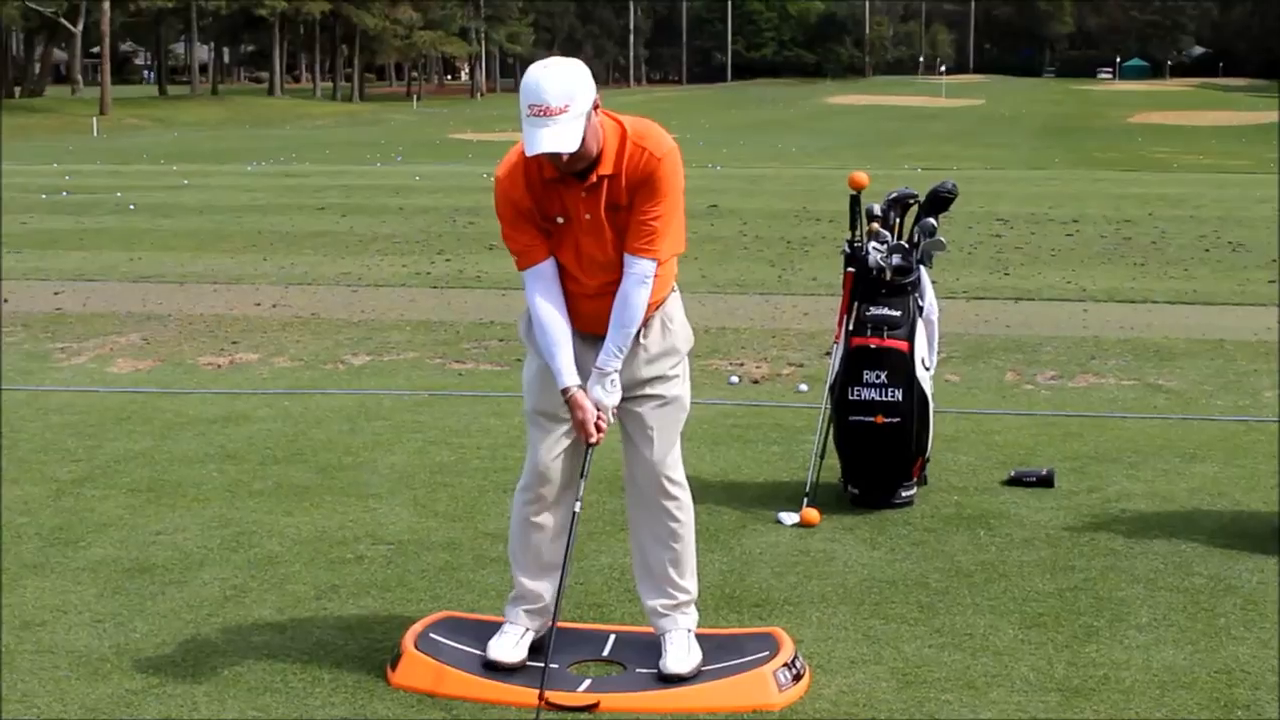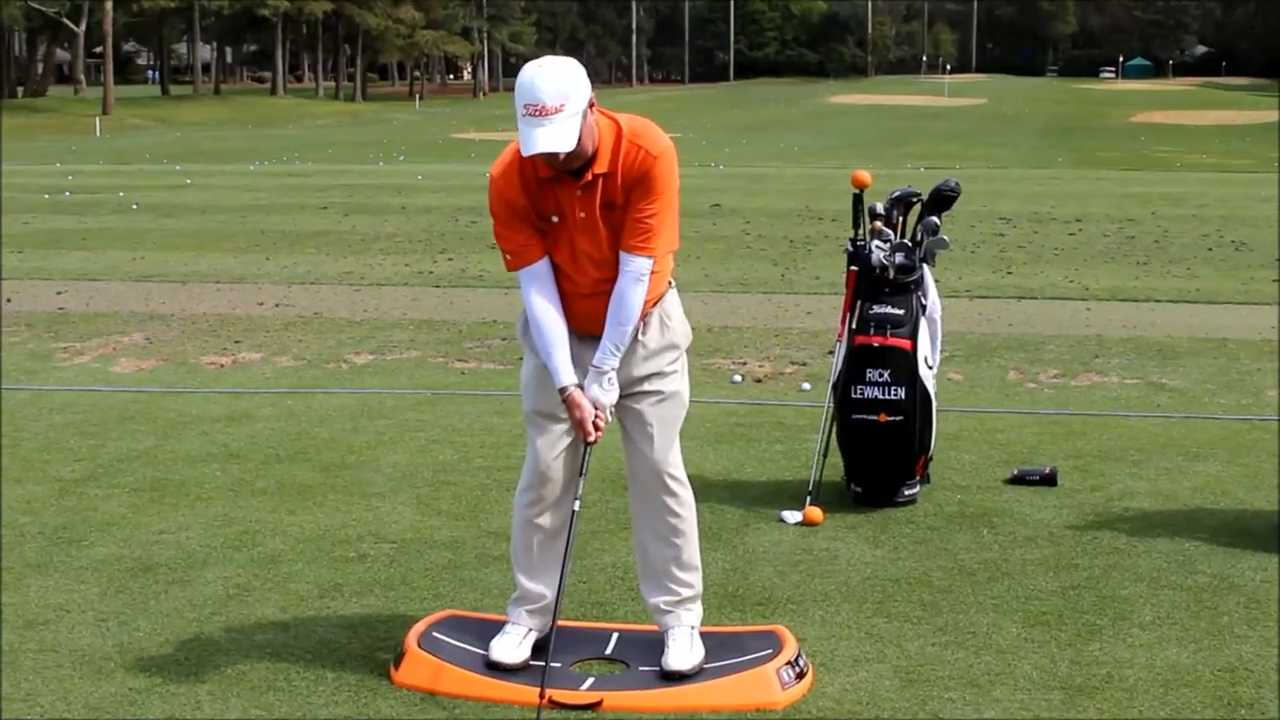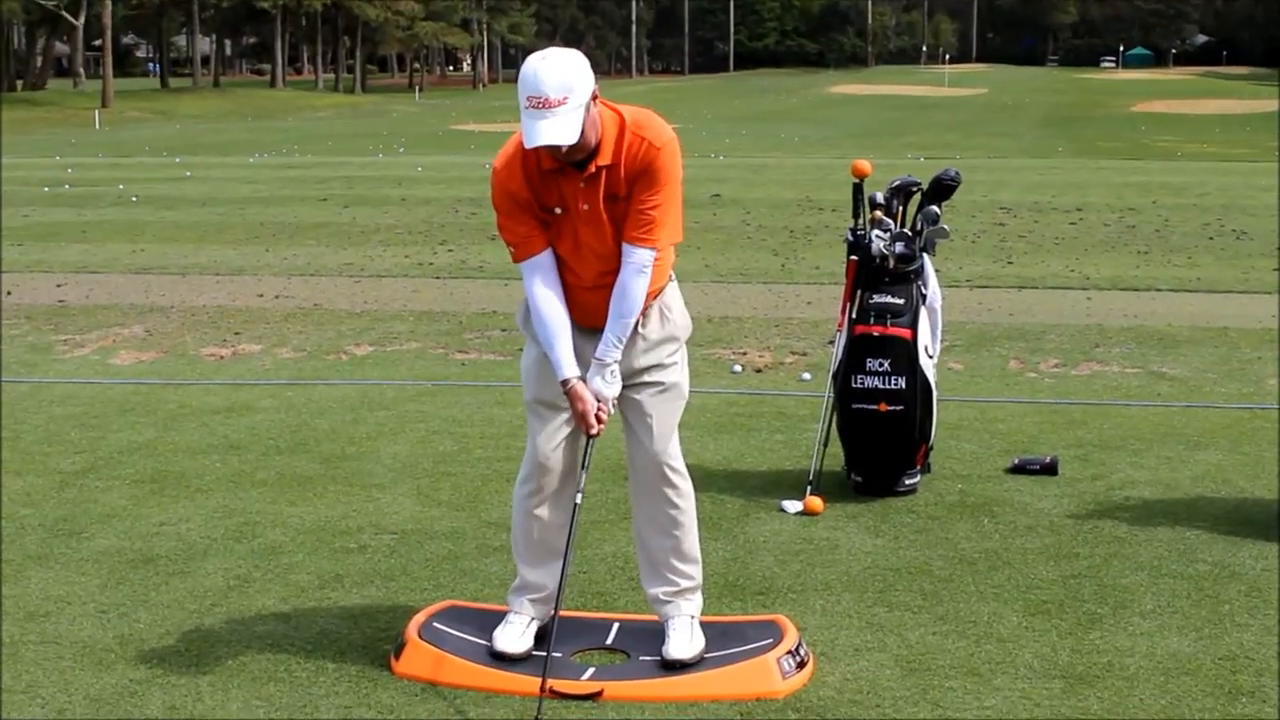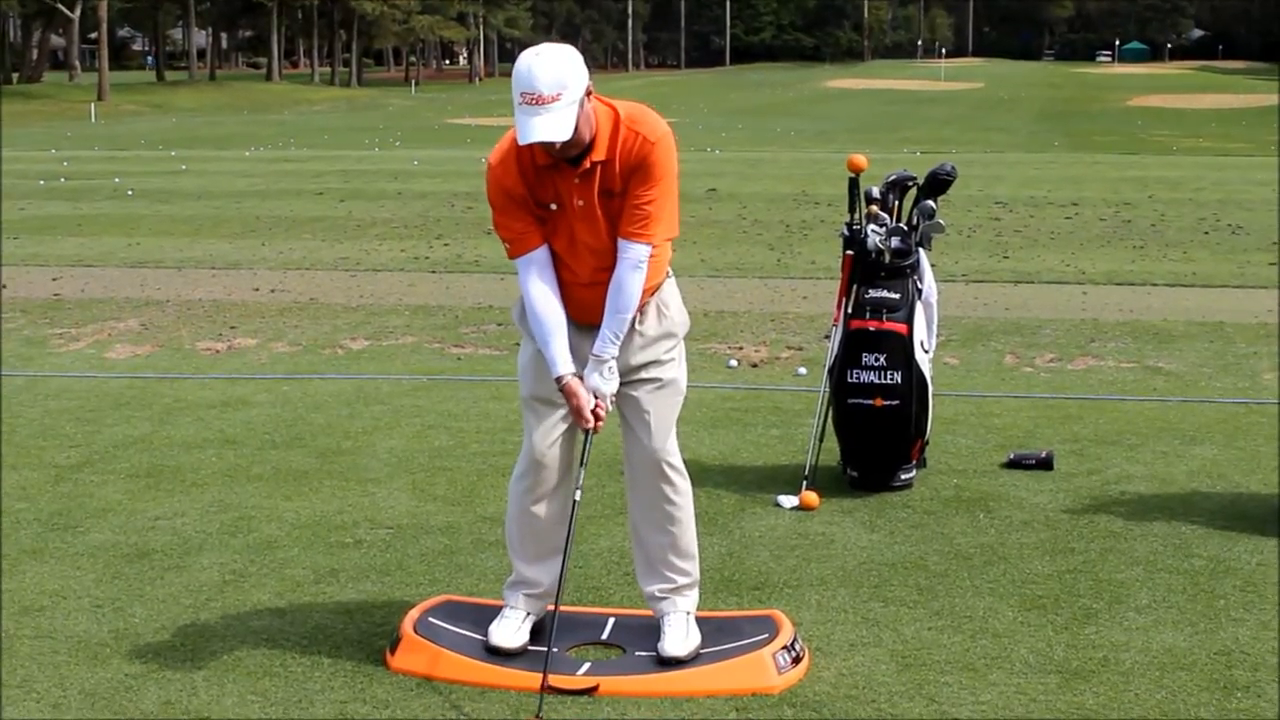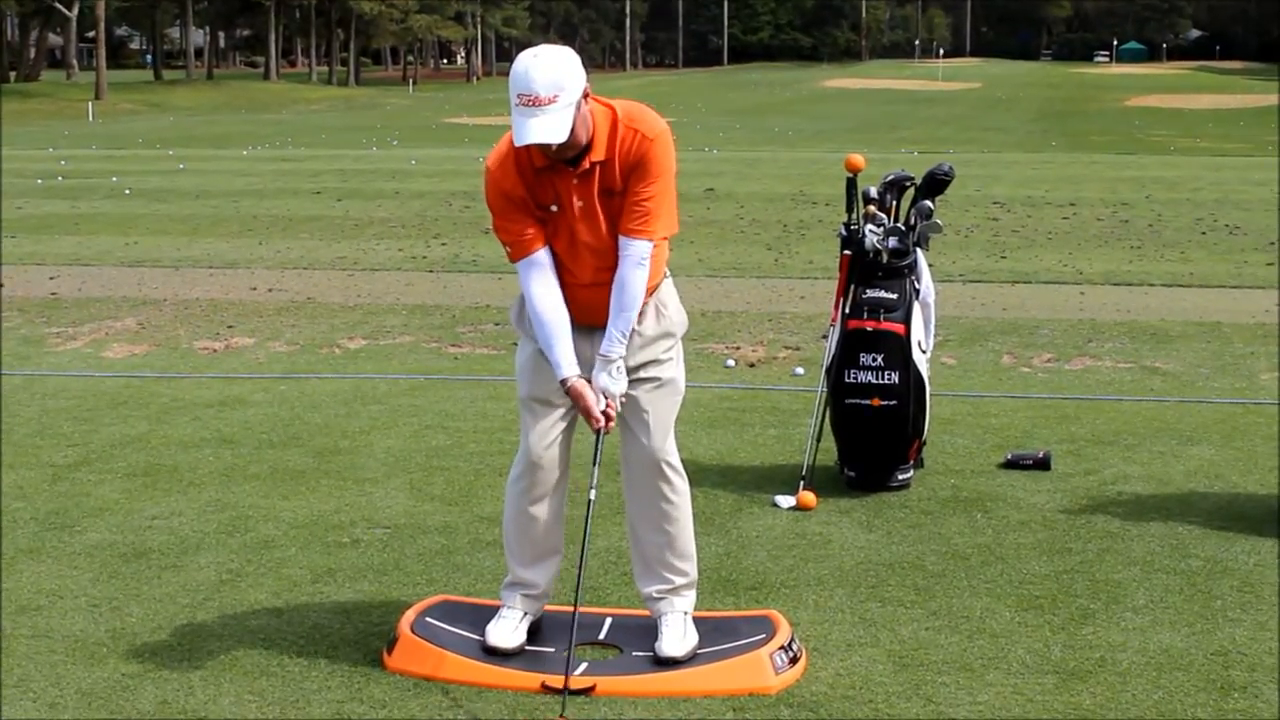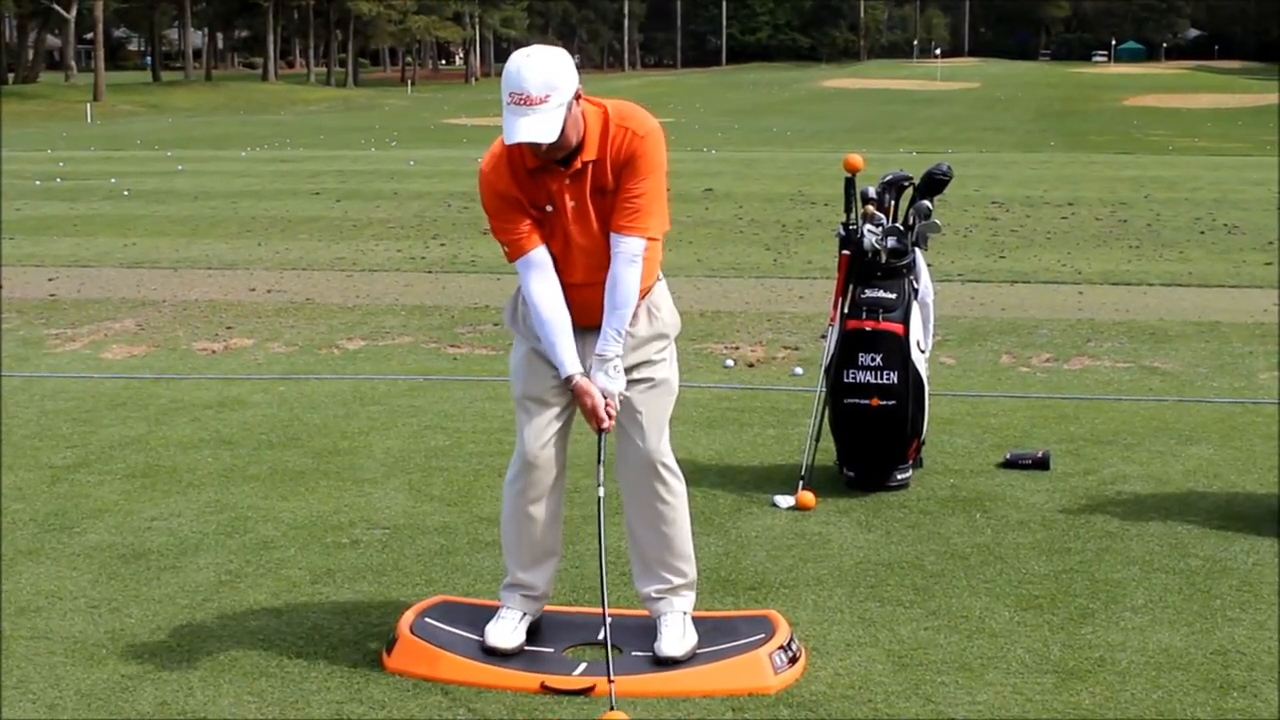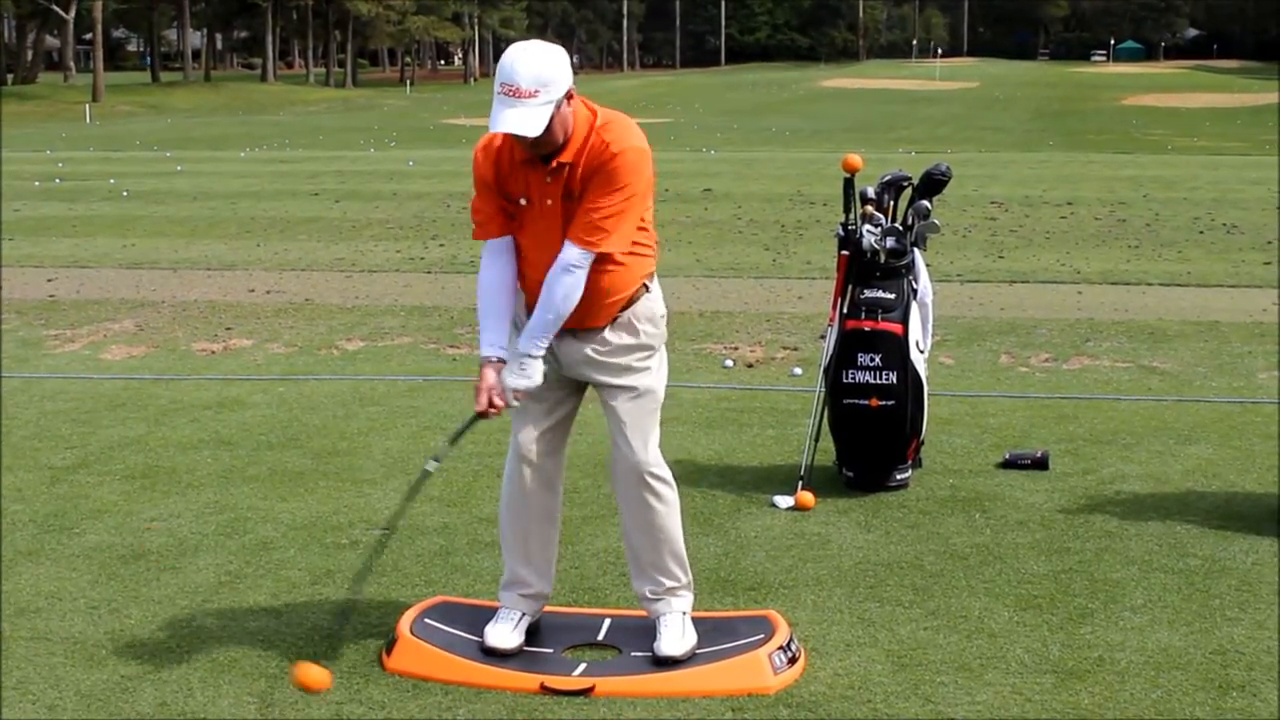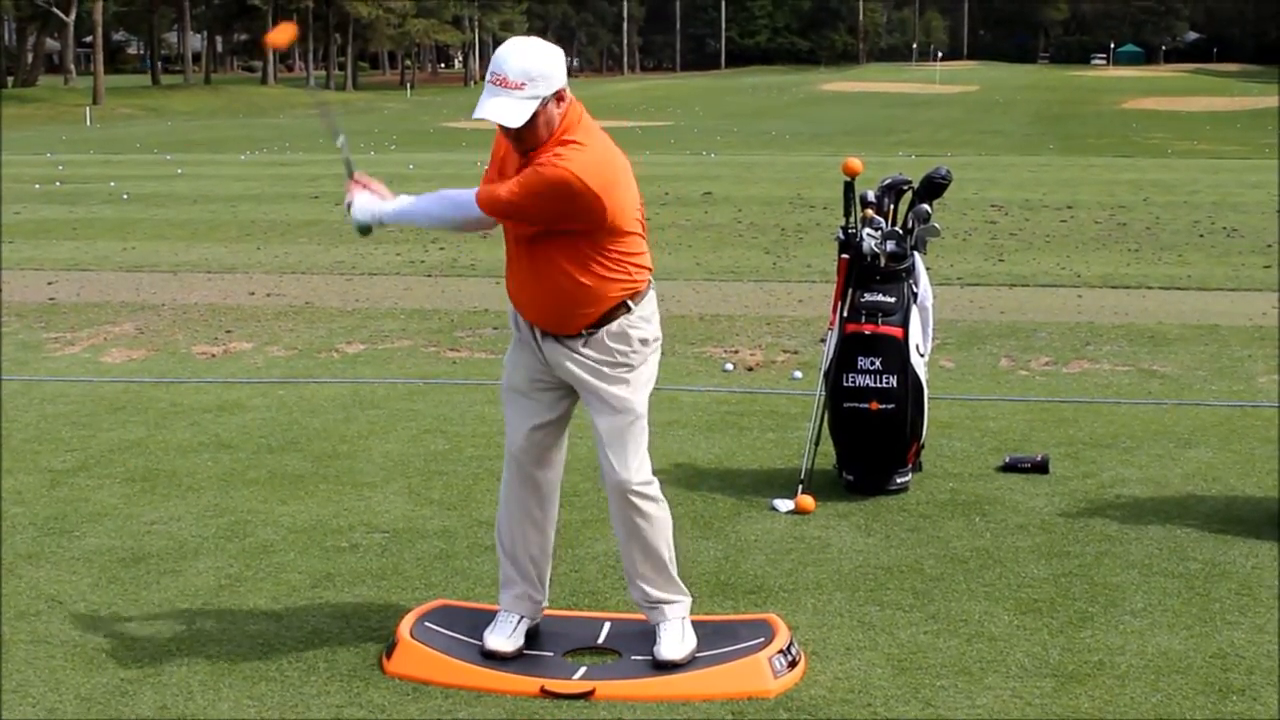
dt=0.3s
person 1, frame 1
left shoulder: (652, 152)
right shoulder: (514, 179)
left elbow: (640, 274)
right elbow: (542, 288)
left wrist: (608, 374)
right wrist: (570, 386)
left hip: (646, 330)
right hip: (560, 331)
left knee: (658, 474)
right knee: (544, 473)
left ankle: (675, 619)
right ankle: (526, 613)
person 1, frame 2
left shoulder: (647, 151)
right shoulder: (509, 178)
left elbow: (635, 272)
right elbow: (537, 287)
left wrist: (605, 373)
right wrist: (567, 386)
left hip: (644, 327)
right hip: (558, 331)
left knee: (659, 471)
right knee: (543, 474)
left ankle: (678, 616)
right ankle: (528, 613)
person 1, frame 3
left shoulder: (651, 143)
right shoulder: (512, 170)
left elbow: (638, 265)
right elbow: (540, 278)
left wrist: (607, 363)
right wrist: (570, 377)
left hip: (645, 320)
right hip: (558, 324)
left knee: (657, 461)
right knee: (544, 462)
left ankle: (678, 606)
right ankle: (530, 601)
person 1, frame 4
left shoulder: (646, 138)
right shoulder: (507, 165)
left elbow: (634, 259)
right elbow: (535, 274)
left wrist: (605, 361)
right wrist: (565, 374)
left hip: (642, 316)
right hip: (556, 319)
left knee: (656, 458)
right knee: (540, 458)
left ankle: (674, 602)
right ankle: (525, 597)
person 1, frame 5
left shoulder: (644, 136)
right shoulder: (505, 169)
left elbow: (636, 257)
right elbow: (538, 276)
left wrist: (613, 361)
right wrist: (572, 378)
left hip: (642, 318)
right hip: (554, 323)
left knee: (654, 458)
right knee: (537, 459)
left ankle: (672, 602)
right ankle: (522, 598)
person 1, frame 6
left shoulder: (634, 133)
right shoulder: (498, 170)
left elbow: (628, 254)
right elbow: (537, 275)
left wrist: (609, 359)
right wrist: (575, 376)
left hip: (633, 318)
right hip: (548, 324)
left knee: (650, 459)
right knee: (533, 460)
left ankle: (671, 601)
right ankle: (521, 598)
person 1, frame 7
left shoulder: (619, 151)
right shoulder: (494, 153)
left elbow: (574, 263)
right elbow: (496, 258)
left wrist: (528, 354)
right wrist: (492, 356)
left hip: (621, 326)
right hip: (535, 323)
left knee: (639, 465)
right knee: (528, 460)
left ankle: (669, 602)
right ankle: (522, 599)
person 1, frame 8
left shoulder: (575, 169)
right shoulder: (519, 133)
left elbow: (473, 208)
right elbow: (483, 207)
left wrist: (385, 211)
right wrist: (395, 203)
left hip: (610, 336)
right hip: (535, 330)
left knee: (626, 476)
right knee: (525, 462)
left ankle: (668, 608)
right ankle: (520, 603)
